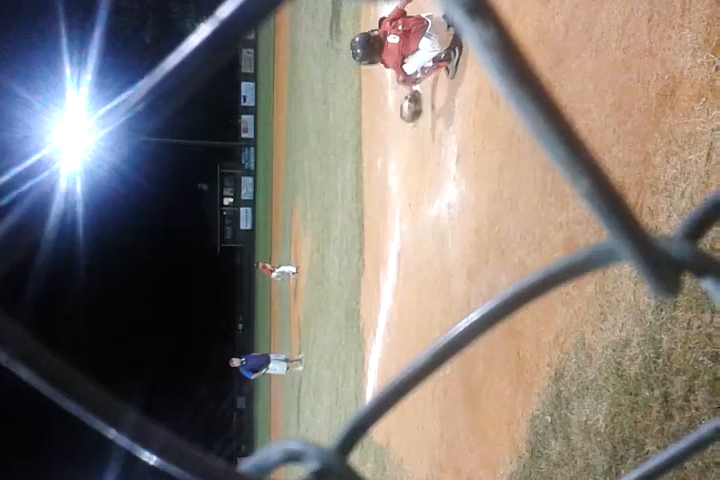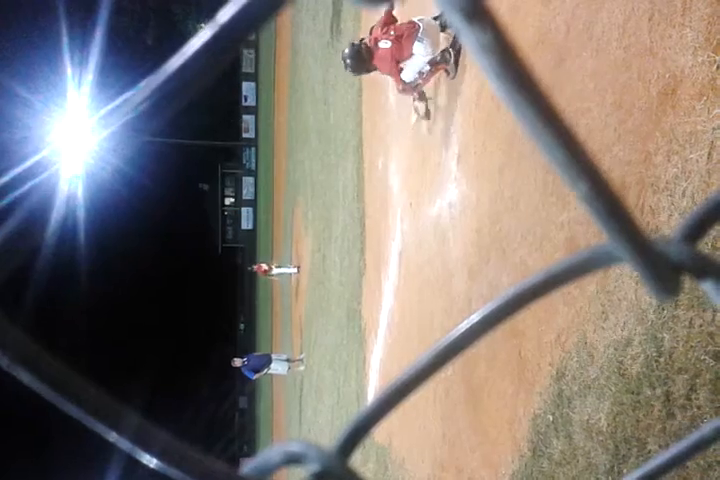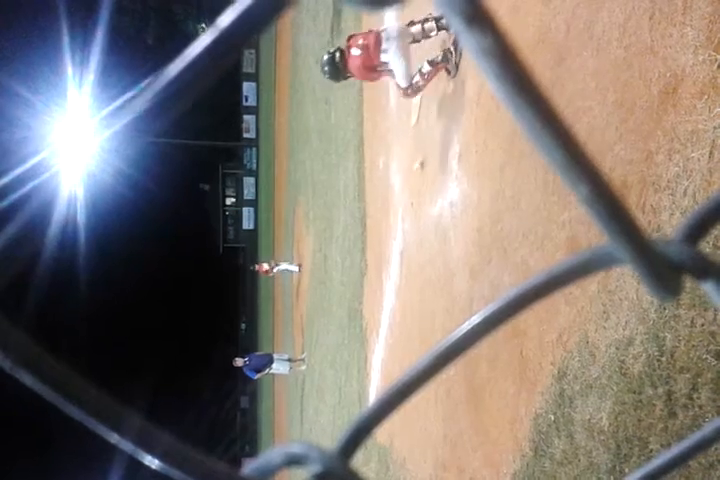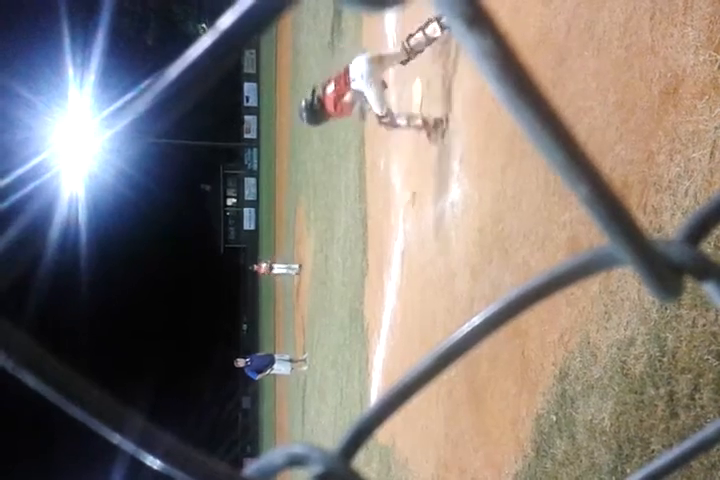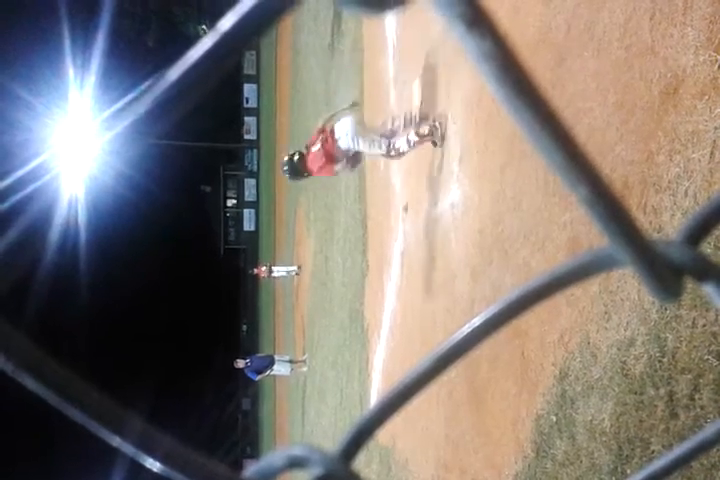
dt=0.3s
person 1, frame 1
left shoulder: (391, 58)
right shoulder: (386, 24)
left elbow: (403, 78)
left hip: (433, 43)
left knee: (410, 76)
left ankle: (447, 57)
person 1, frame 2
left shoulder: (383, 63)
right shoulder: (376, 32)
left elbow: (400, 83)
right elbow: (388, 10)
left hip: (425, 46)
left ankle: (444, 60)
right ankle: (439, 22)
person 1, frame 3
left shoulder: (358, 70)
right shoulder: (352, 42)
left elbow: (389, 74)
left hip: (393, 51)
left knee: (407, 90)
left ankle: (444, 58)
right ankle: (438, 24)
person 1, frame 4
left shoulder: (334, 108)
right shoulder: (328, 87)
left elbow: (348, 98)
left hip: (364, 79)
left knee: (387, 121)
right knee: (406, 51)
left ankle: (431, 125)
right ankle: (436, 26)
person 1, frame 5
left shoulder: (317, 166)
right shoulder: (312, 145)
left elbow: (340, 167)
right elbow: (325, 122)
left wrist: (348, 161)
right wrist: (346, 108)
left hip: (351, 138)
left knee: (390, 149)
left ankle: (429, 133)
